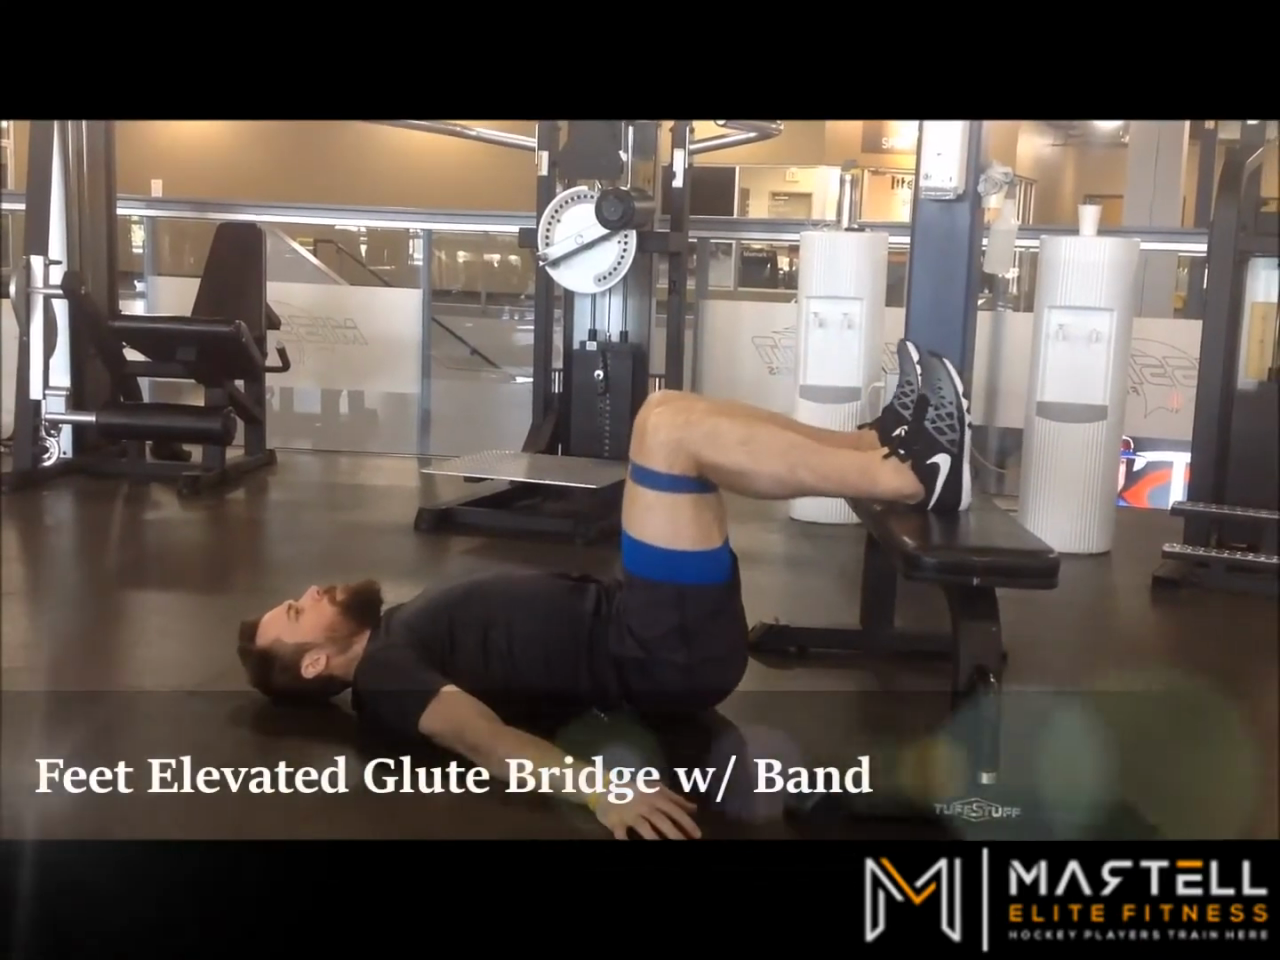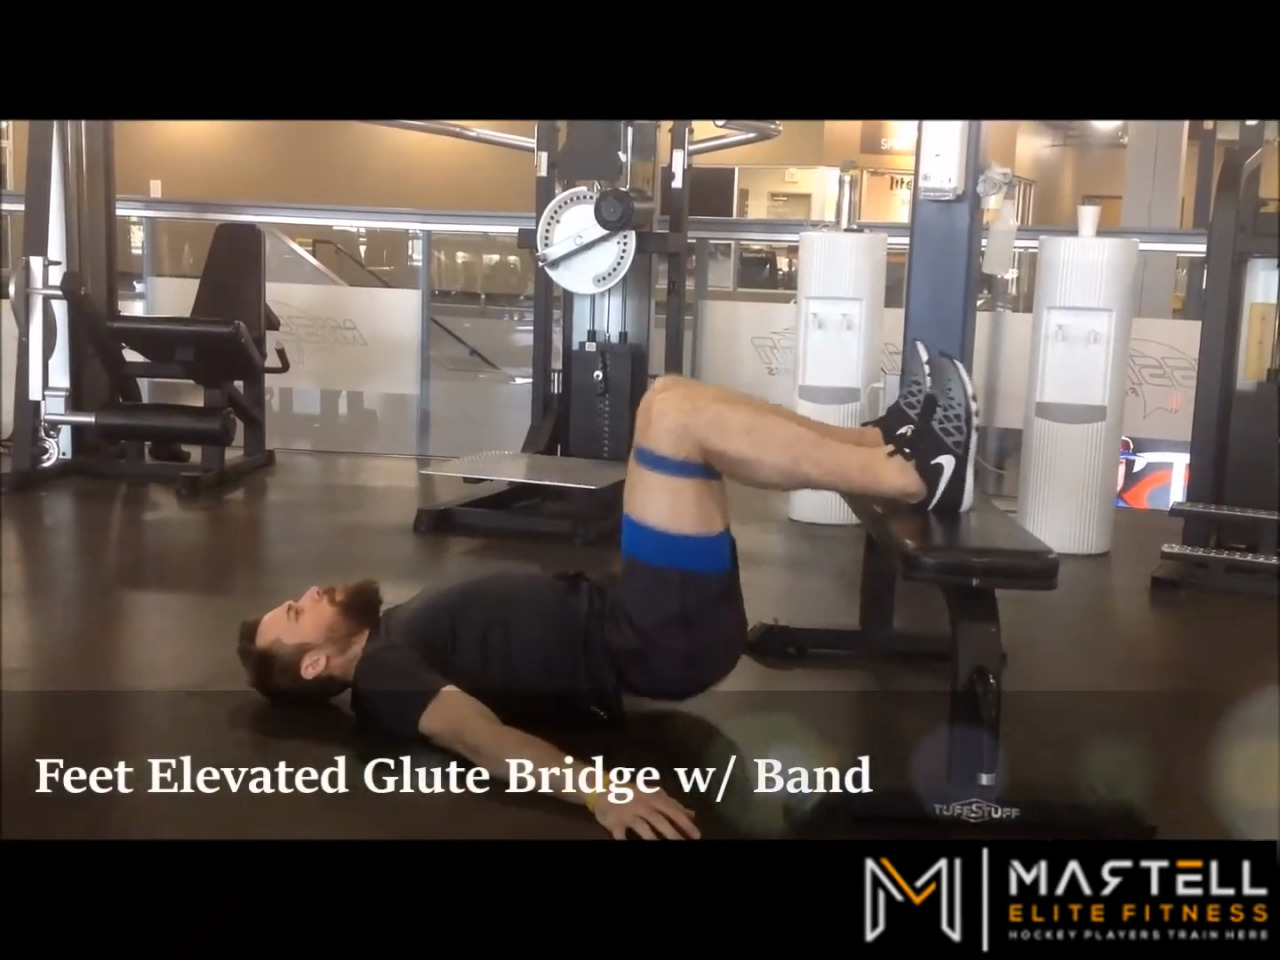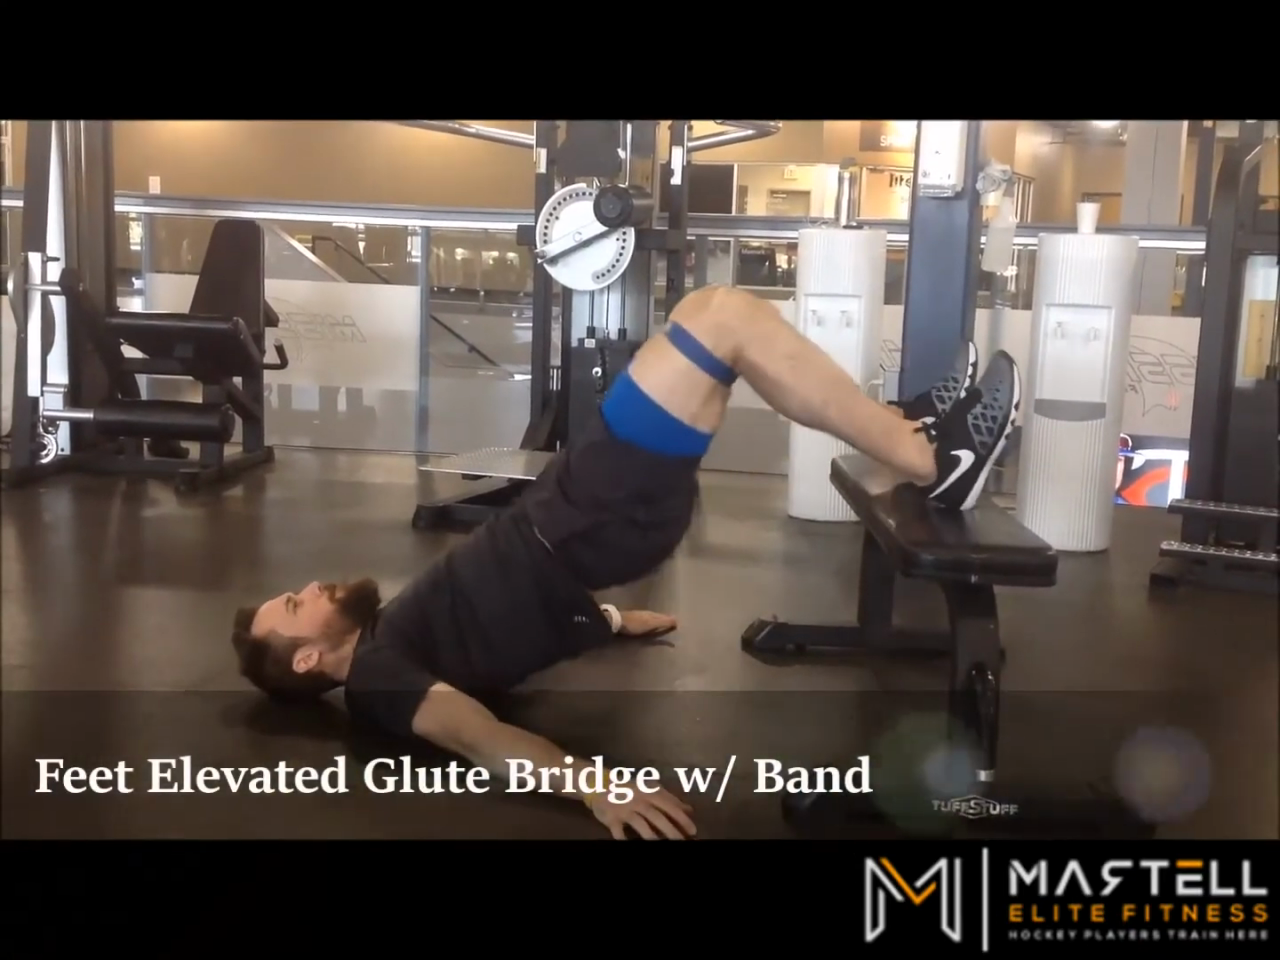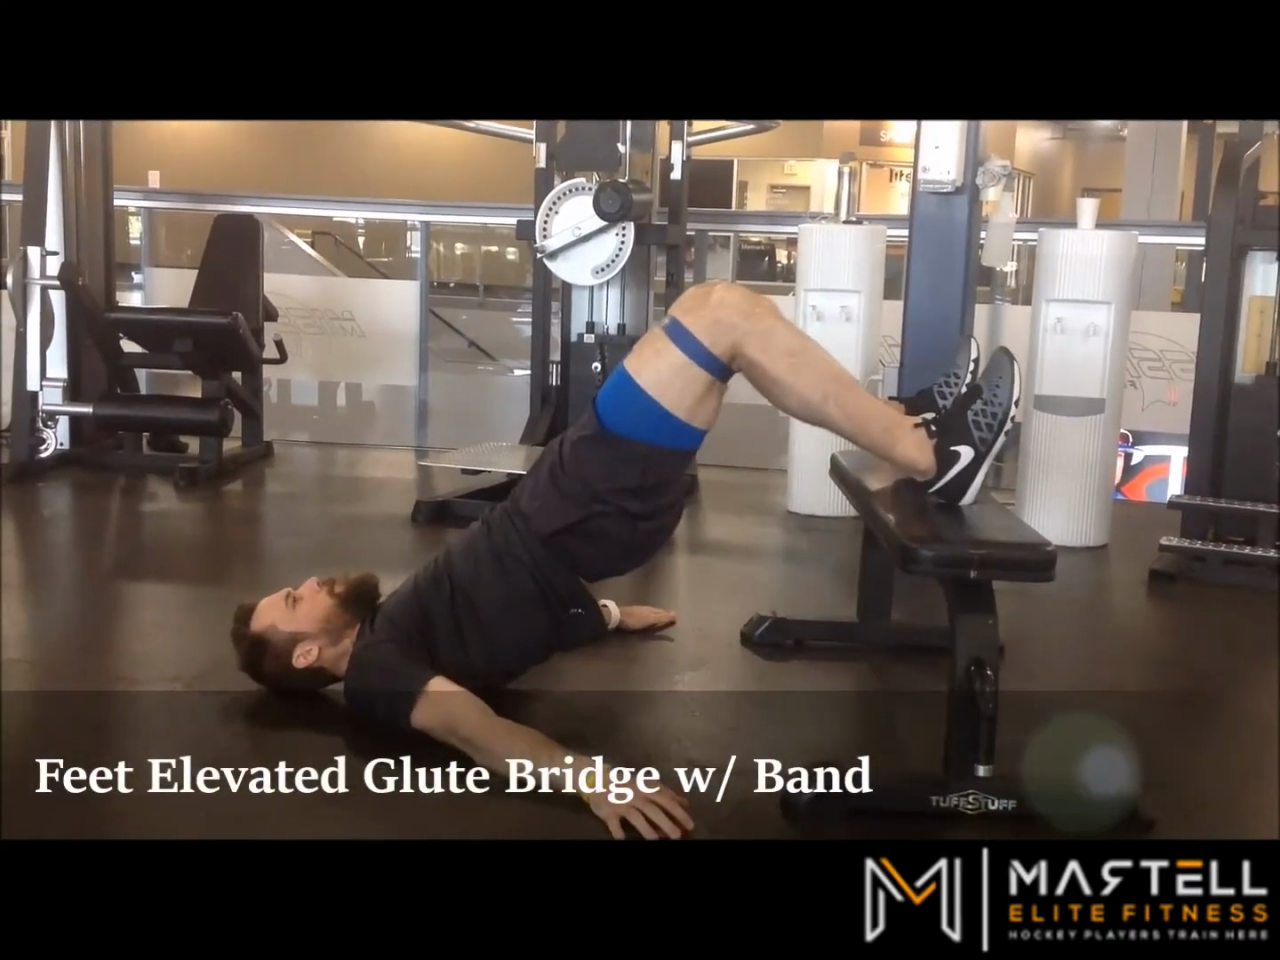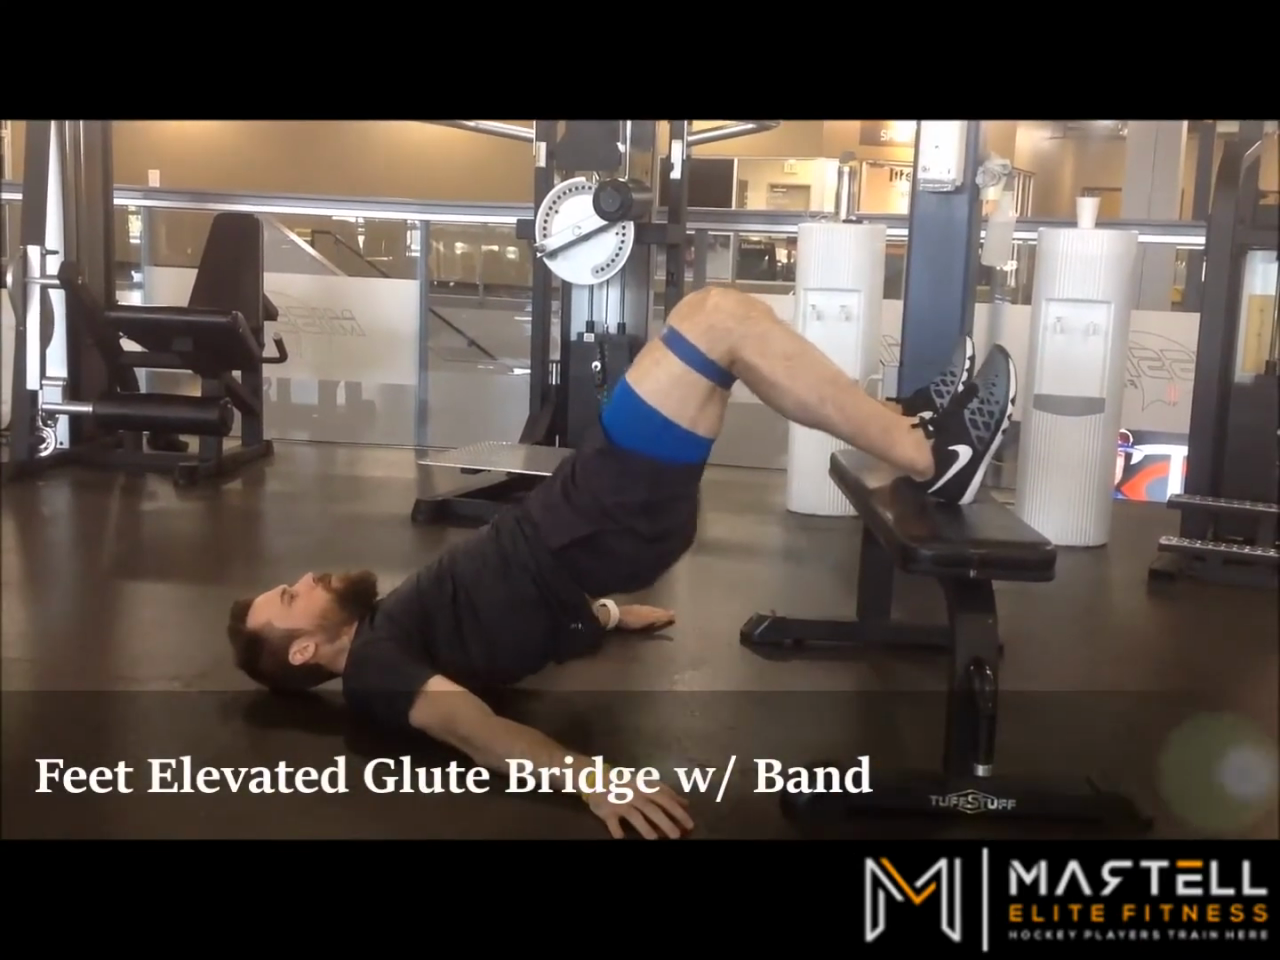
dt=0.5s
person 1, frame 1
left shoulder: (399, 633)
right shoulder: (385, 677)
right elbow: (479, 736)
right wrist: (595, 788)
left hip: (618, 616)
right hip: (662, 653)
left knee: (681, 424)
right knee: (670, 427)
left ankle: (881, 443)
right ankle: (917, 477)
person 1, frame 2
left shoulder: (395, 636)
right shoulder: (384, 677)
right elbow: (479, 736)
right wrist: (593, 789)
left hip: (616, 624)
right hip: (661, 638)
left knee: (684, 412)
right knee: (674, 407)
left ankle: (890, 442)
right ankle: (920, 475)
person 1, frame 3
left shoulder: (385, 638)
right shoulder: (375, 676)
right elbow: (474, 735)
right wrist: (592, 785)
left hip: (572, 525)
right hip: (595, 520)
left knee: (725, 321)
right knee: (723, 315)
left ankle: (911, 431)
right ankle: (930, 460)
person 1, frame 4
left shoulder: (384, 633)
right shoulder: (375, 673)
right elbow: (469, 727)
right wrist: (587, 778)
left hip: (565, 514)
left knee: (722, 315)
right knee: (721, 311)
left ankle: (908, 422)
right ankle: (931, 455)
person 1, frame 5
left shoulder: (382, 628)
right shoulder: (374, 670)
right elbow: (466, 725)
left wrist: (604, 610)
right wrist: (587, 776)
left hip: (567, 527)
right hip: (603, 527)
left knee: (722, 321)
right knee: (718, 318)
left ankle: (903, 422)
right ankle: (928, 454)
